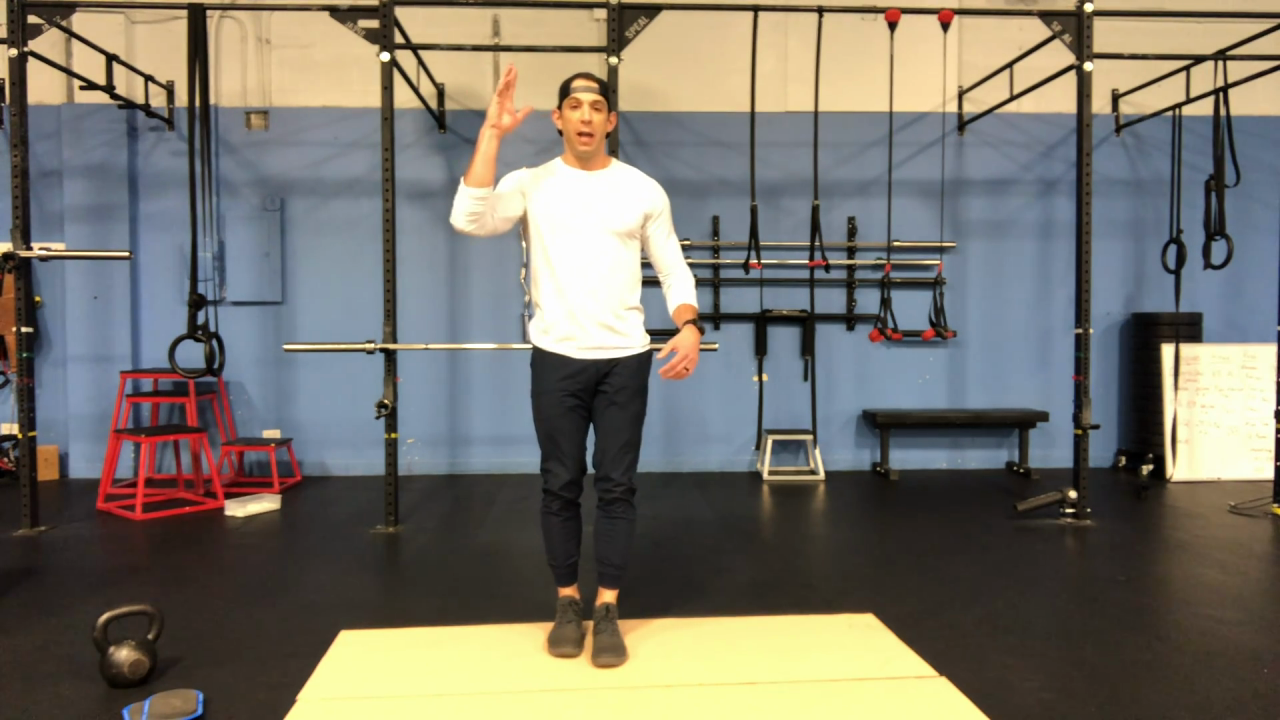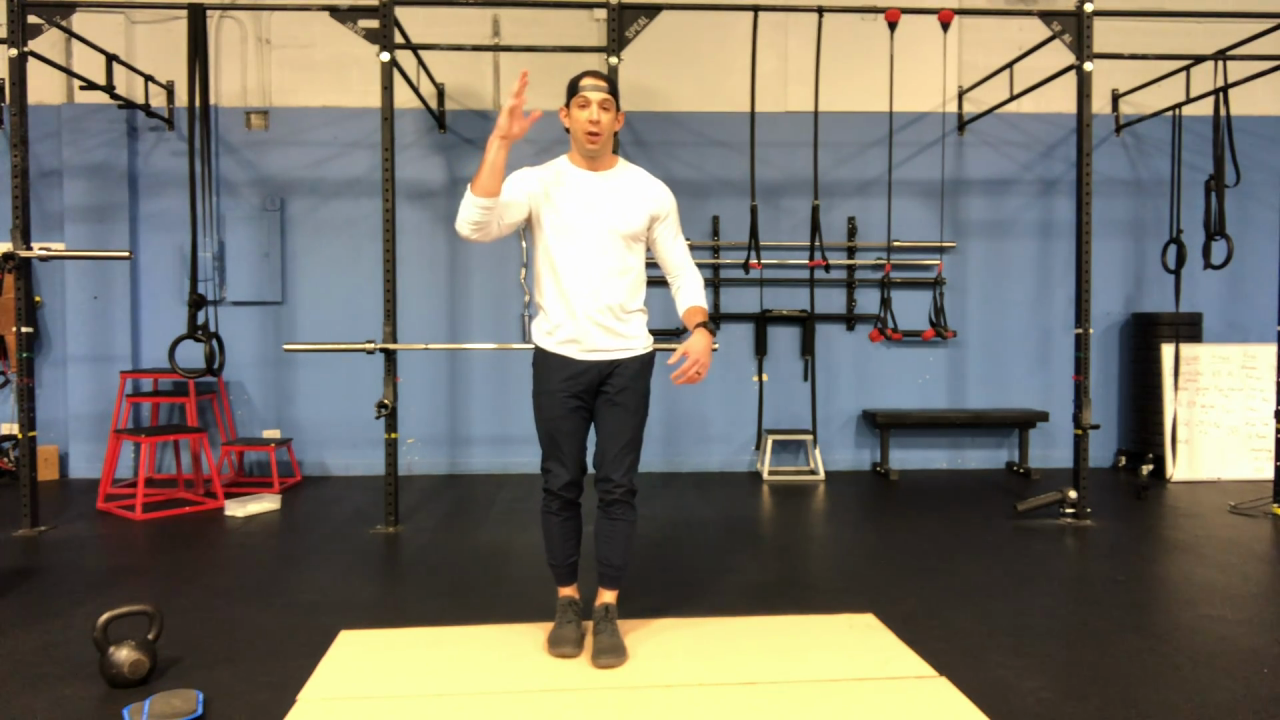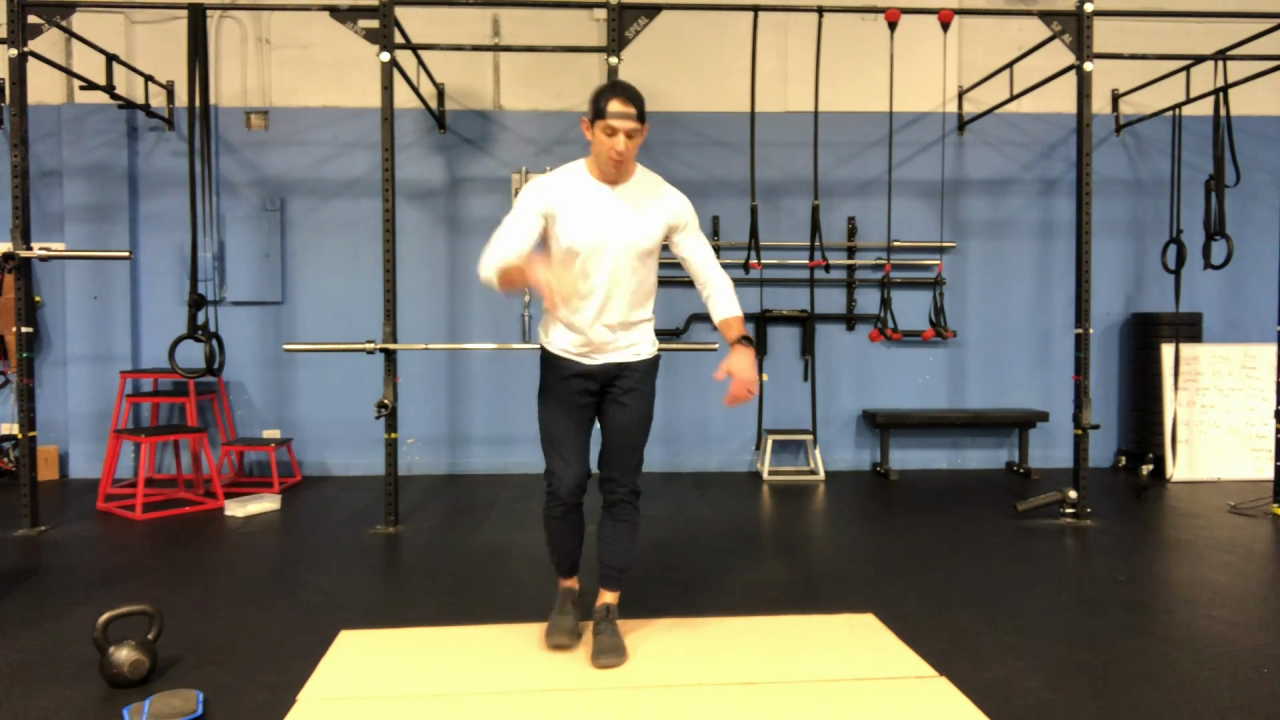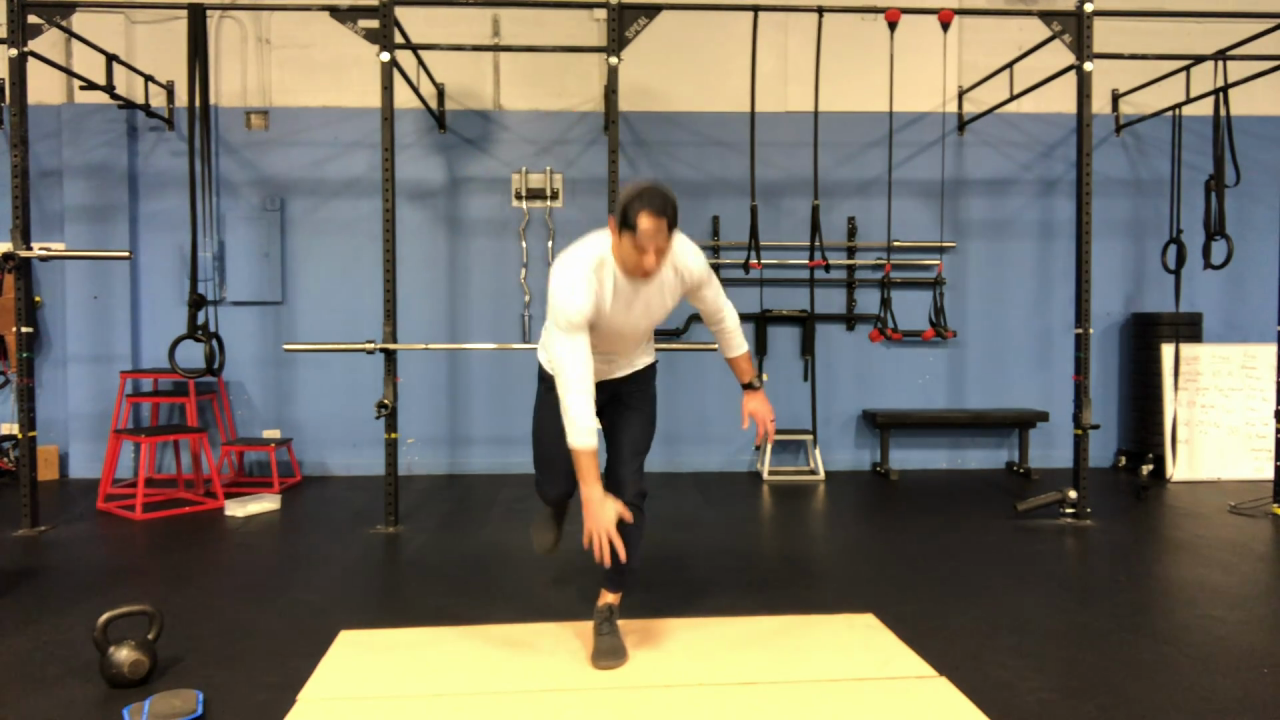
dt=0.4s
person 1, frame 1
left shoulder: (643, 190)
right shoulder: (530, 184)
left elbow: (674, 271)
right elbow: (468, 220)
left wrist: (688, 327)
right wrist: (491, 133)
left hip: (624, 360)
right hip: (556, 360)
left knee: (616, 486)
right knee: (560, 485)
left ankle: (607, 612)
right ankle: (568, 605)
person 1, frame 2
left shoulder: (650, 191)
right shoulder: (534, 181)
left elbow: (682, 271)
right elbow: (473, 227)
left wrist: (701, 330)
right wrist: (500, 141)
left hip: (627, 361)
right hip: (559, 359)
left knee: (617, 487)
right knee: (561, 485)
left ankle: (606, 612)
right ankle: (566, 604)
person 1, frame 3
left shoulder: (666, 200)
right shoulder: (549, 190)
left elbow: (711, 276)
right elbow: (492, 263)
left wrist: (739, 344)
right wrist: (535, 272)
left hip: (632, 364)
right hip: (565, 362)
left knee: (621, 488)
right knee: (564, 485)
left ankle: (606, 611)
right ankle: (567, 593)
person 1, frame 4
left shoulder: (686, 261)
right shoulder: (576, 275)
left elbow: (722, 319)
right elbow: (574, 390)
left wrist: (752, 387)
right wrist: (593, 494)
left hip: (632, 375)
right hip: (566, 377)
left knee: (630, 490)
right knee: (557, 487)
left ankle: (607, 613)
right ankle: (559, 504)
